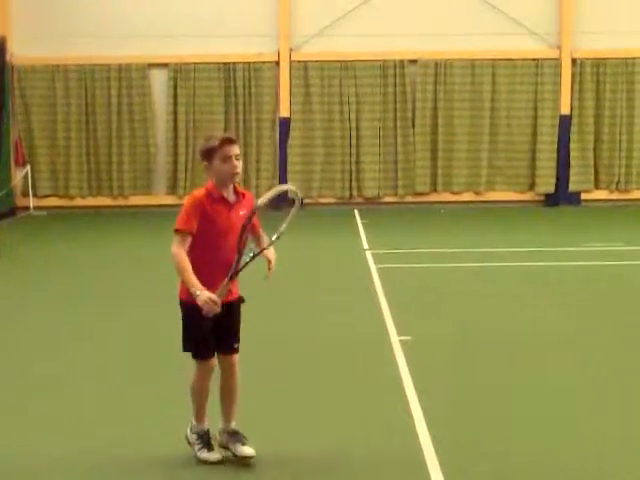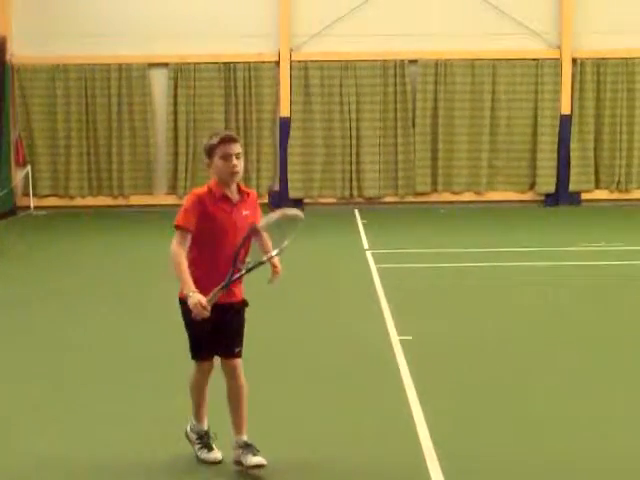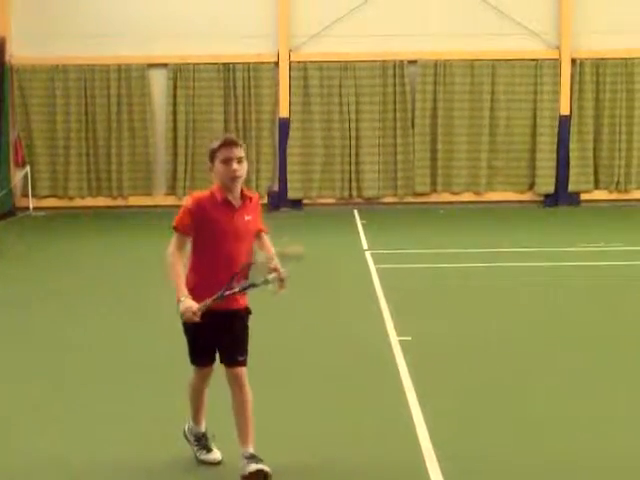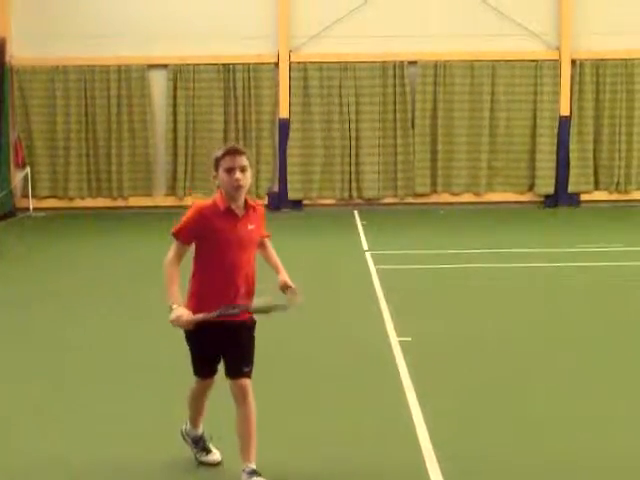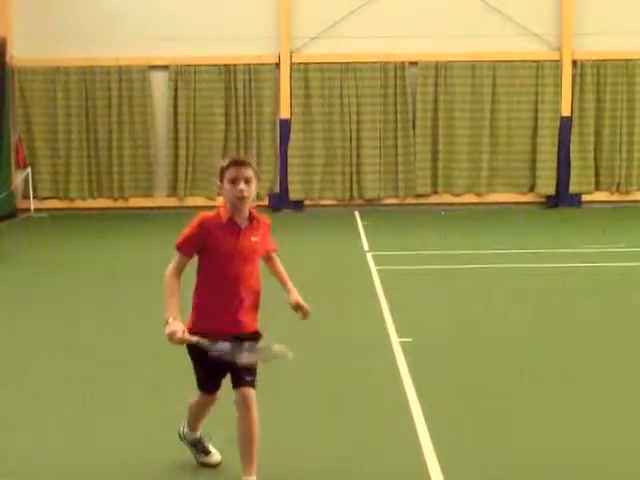
dt=0.2s
person 1, frame 1
left shoulder: (245, 199)
right shoulder: (198, 202)
left elbow: (256, 231)
right elbow: (178, 250)
left wrist: (268, 250)
right wrist: (198, 292)
left hip: (229, 296)
right hip: (198, 299)
left knee: (231, 363)
right knee: (205, 365)
left ankle: (229, 430)
right ankle: (198, 430)
person 1, frame 2
left shoulder: (250, 199)
right shoulder: (198, 200)
right elbow: (177, 248)
left wrist: (271, 255)
right wrist: (190, 293)
left hip: (232, 297)
right hip: (200, 300)
left knee: (234, 367)
right knee: (204, 365)
left ankle: (242, 444)
right ankle: (198, 429)
person 1, frame 3
left shoulder: (253, 203)
right shoulder: (199, 204)
right elbow: (175, 251)
left wrist: (274, 262)
right wrist: (183, 297)
left hip: (236, 305)
right hip: (201, 305)
left knee: (238, 376)
right knee: (203, 371)
right ankle: (196, 430)
person 1, frame 4
left shoulder: (256, 212)
right shoulder: (202, 213)
right elbow: (173, 258)
left wrist: (280, 273)
right wrist: (176, 305)
left hip: (241, 316)
right hip: (203, 314)
left knee: (242, 388)
right knee: (204, 380)
right ankle: (193, 432)
person 1, frame 5
left shoulder: (262, 225)
right shoulder: (205, 225)
left elbow: (270, 257)
right elbow: (174, 270)
left wrist: (291, 291)
right wrist: (173, 318)
left hip: (244, 328)
right hip: (206, 328)
left knee: (246, 397)
right knee: (208, 394)
right ankle: (191, 433)
